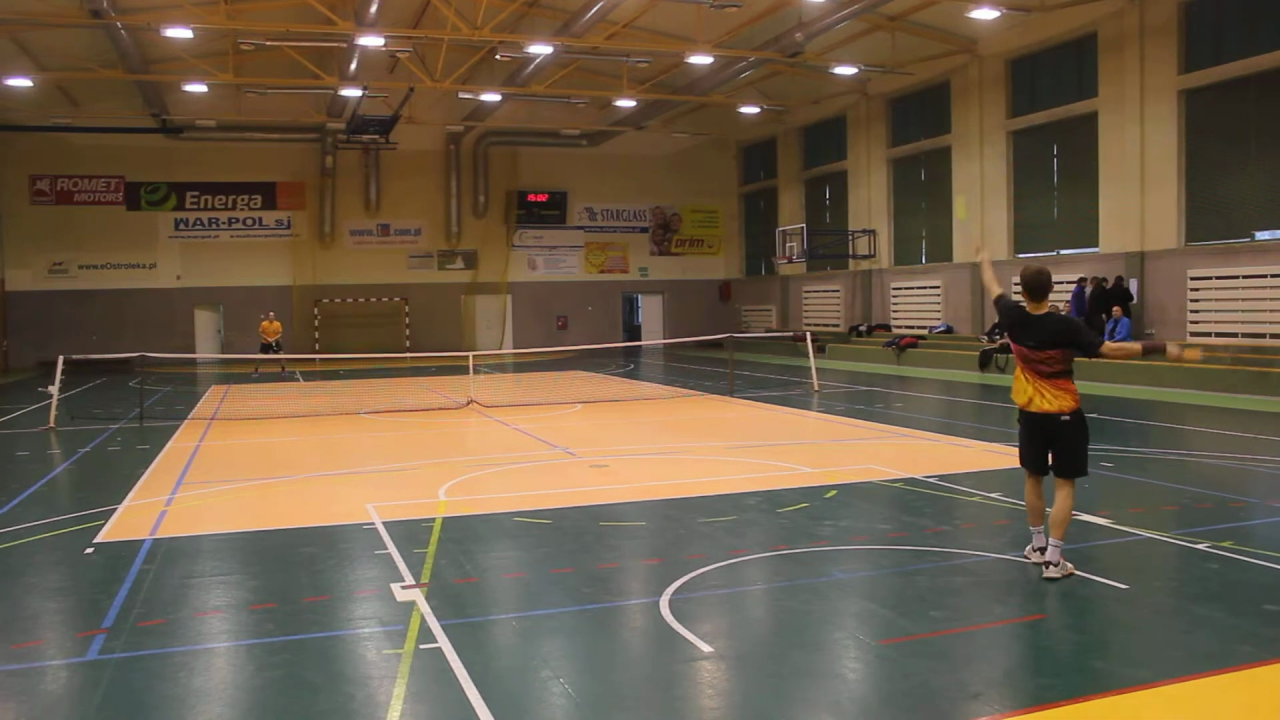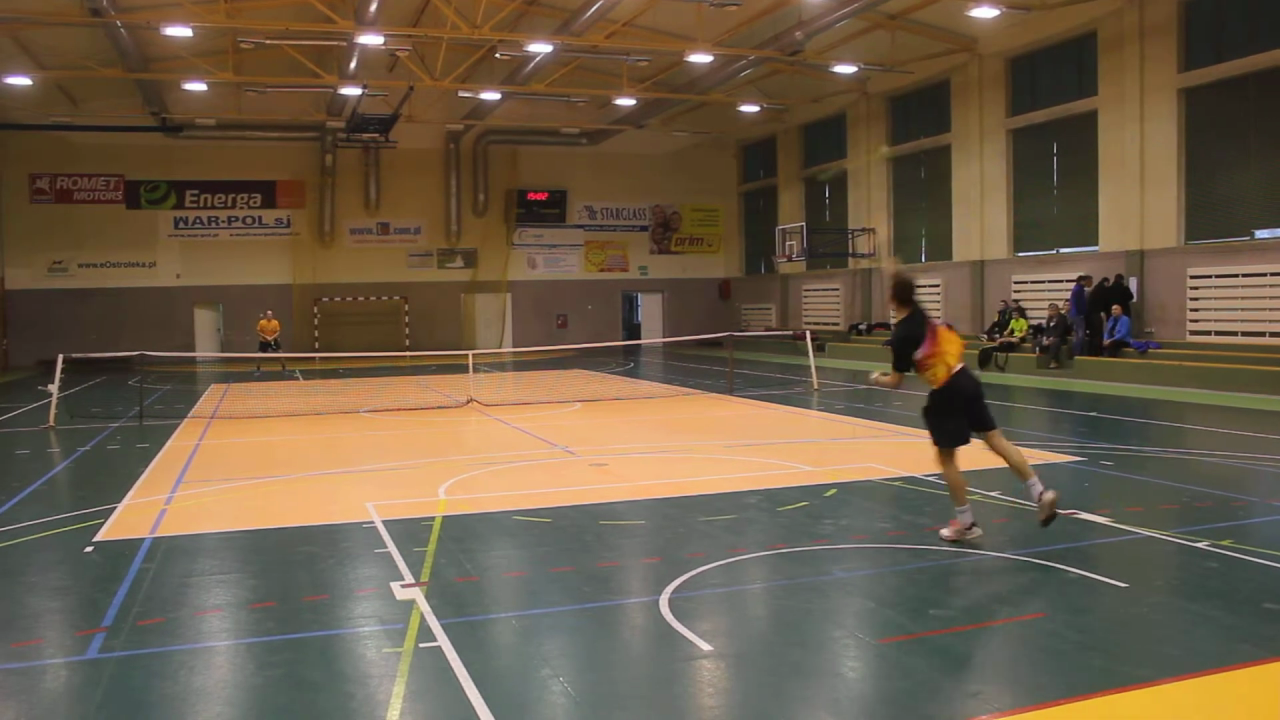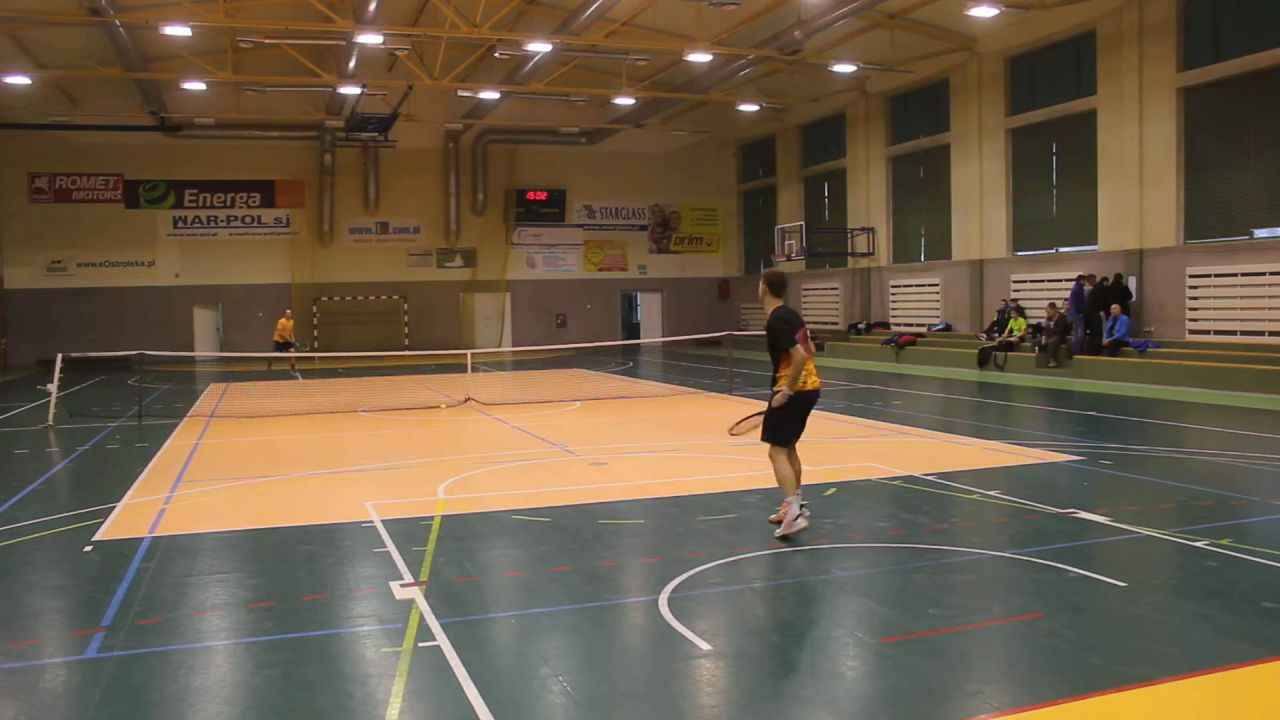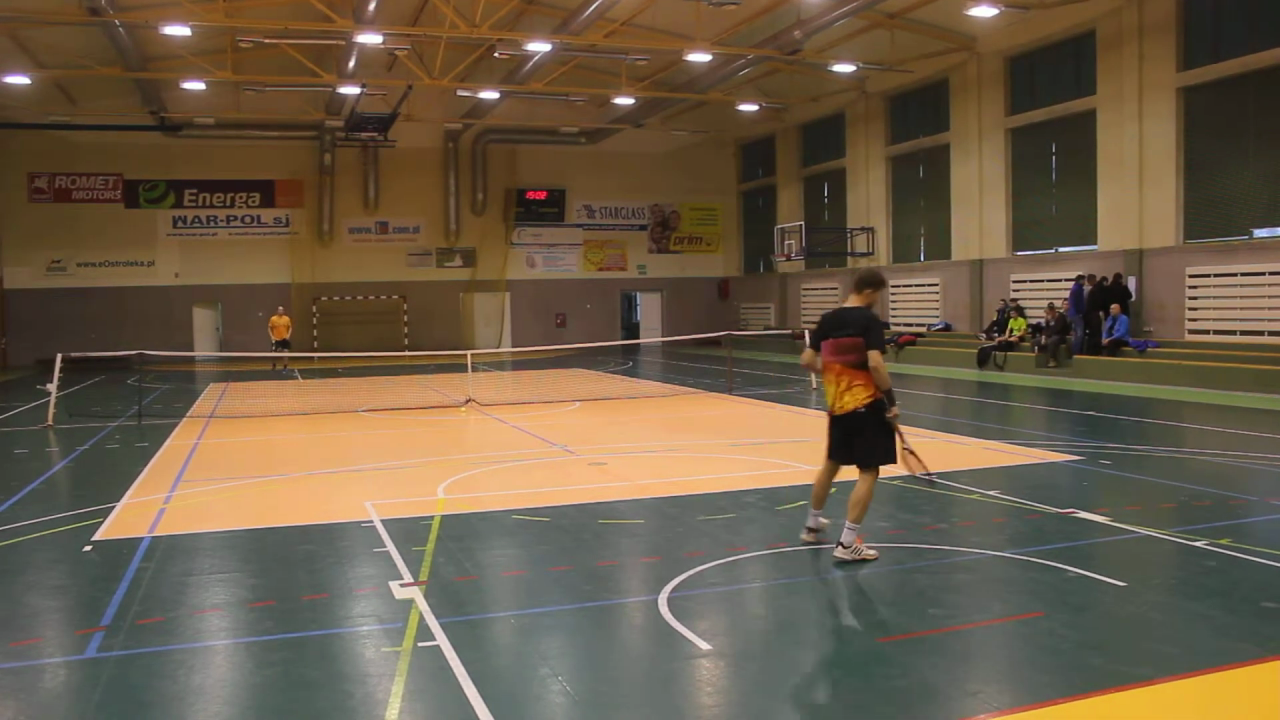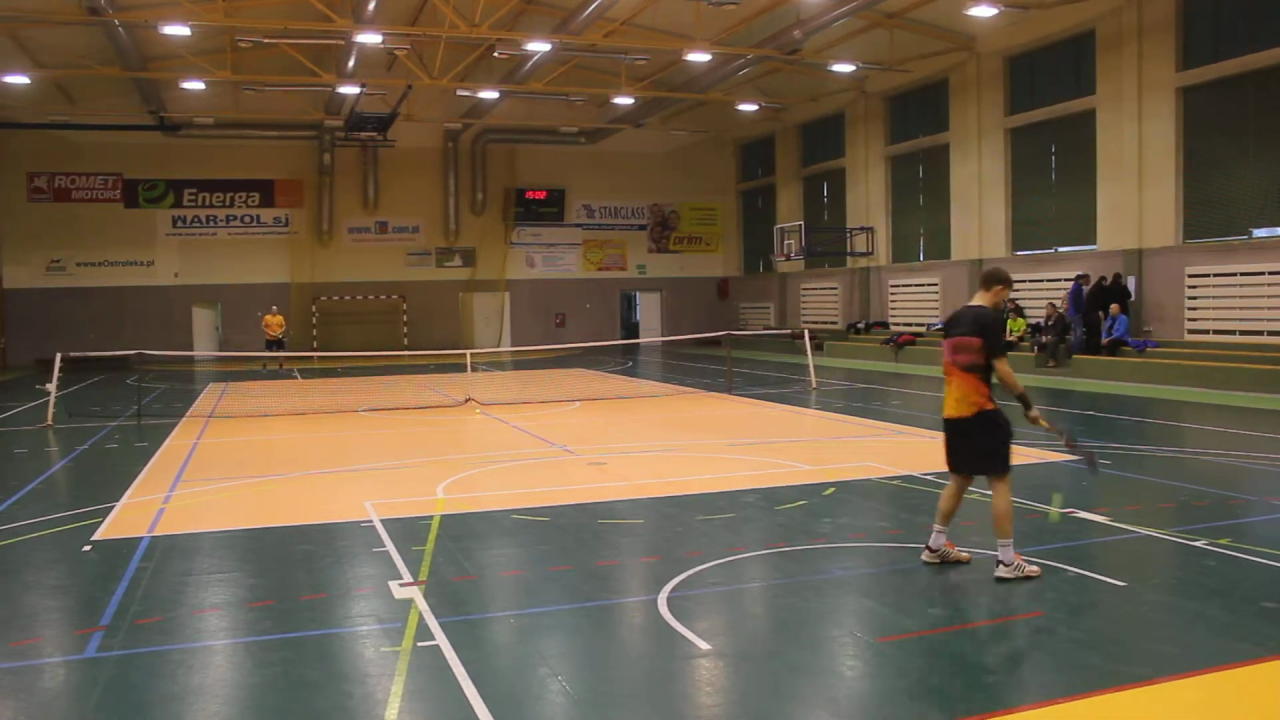
dt=1s
person 1, frame 1
left shoulder: (1014, 318)
right shoulder: (1067, 326)
left elbow: (994, 290)
right elbow: (1111, 350)
left wrist: (984, 262)
right wrist: (1159, 347)
left hip: (1030, 414)
right hip: (1065, 415)
left knee: (1033, 478)
right knee: (1064, 484)
left ankle: (1038, 545)
right ankle: (1054, 557)
person 1, frame 2
left shoulder: (901, 337)
right shoulder: (917, 313)
left elbow: (895, 382)
left wrist: (878, 379)
left hip: (945, 392)
right hip: (967, 380)
left knee: (946, 459)
right knee: (996, 440)
left ankle: (965, 522)
right ankle: (1041, 492)
person 1, frame 3
left shoulder: (776, 321)
right shoulder: (792, 315)
left elbow: (799, 357)
right elbow: (810, 351)
left wrist: (784, 392)
left hip: (793, 392)
right hip: (809, 389)
left knee: (777, 452)
right knee: (788, 448)
left ankle: (795, 515)
right ankle: (793, 506)
person 1, frame 4
left shoulder: (827, 320)
right shoulder: (869, 320)
left elbow: (807, 361)
right elbow: (875, 364)
right wrist: (891, 400)
left hip: (838, 405)
right hip: (866, 406)
left knee: (831, 465)
right knee: (869, 472)
left ankle: (812, 524)
right ankle: (848, 541)
person 1, frame 5
left shoulder: (953, 319)
right shoulder: (990, 319)
right elbow: (1002, 369)
right wrist: (1028, 404)
left hip: (952, 410)
right hip: (978, 411)
left knee: (961, 477)
right knee: (1000, 479)
left ankle: (936, 545)
right ankle: (1006, 558)
